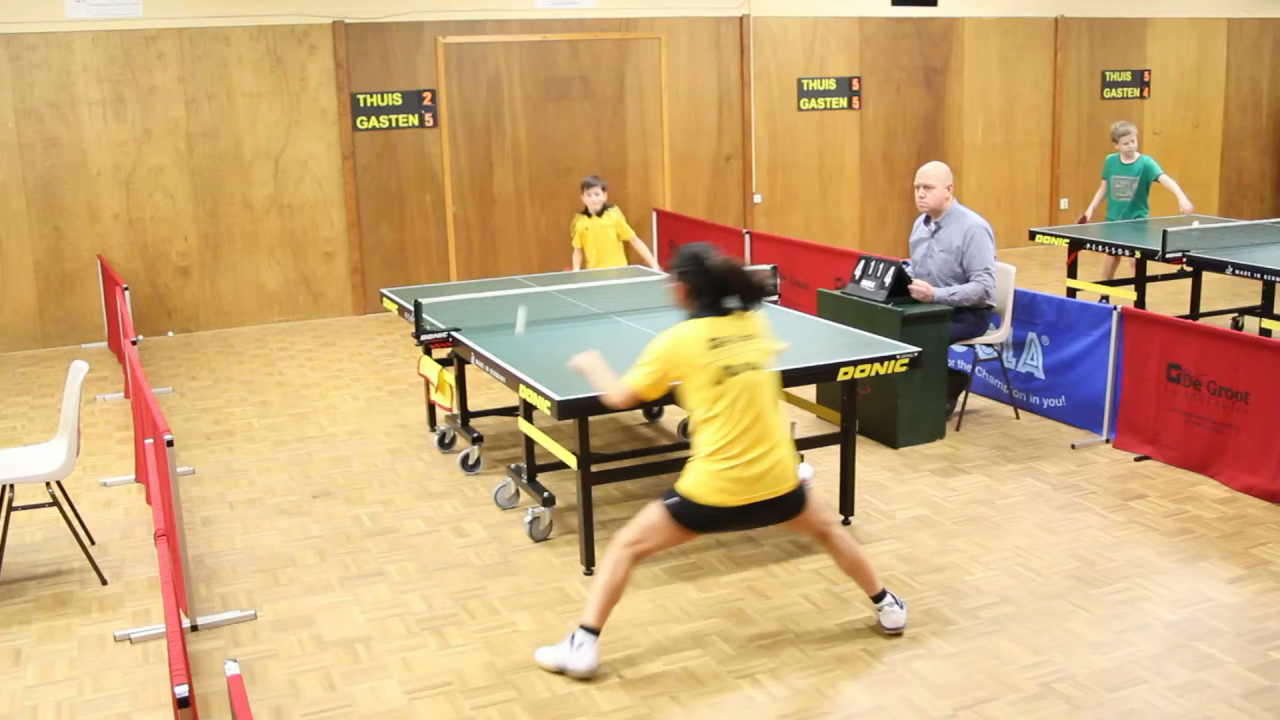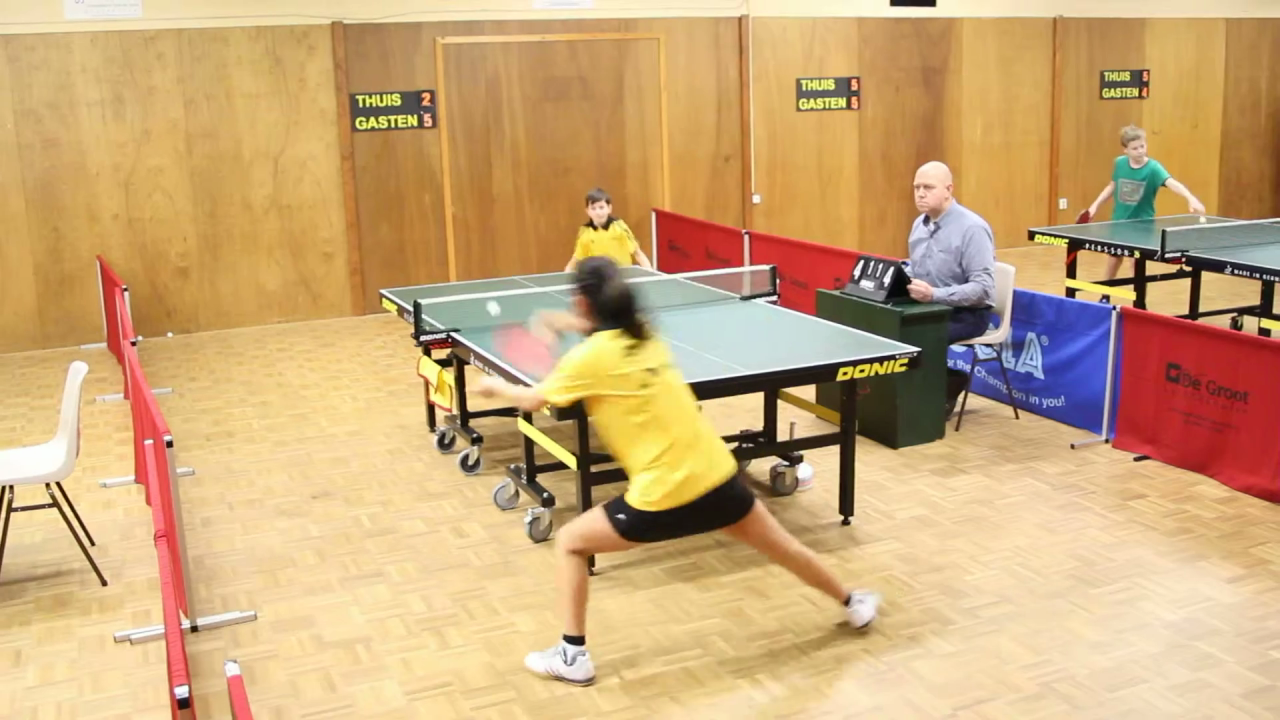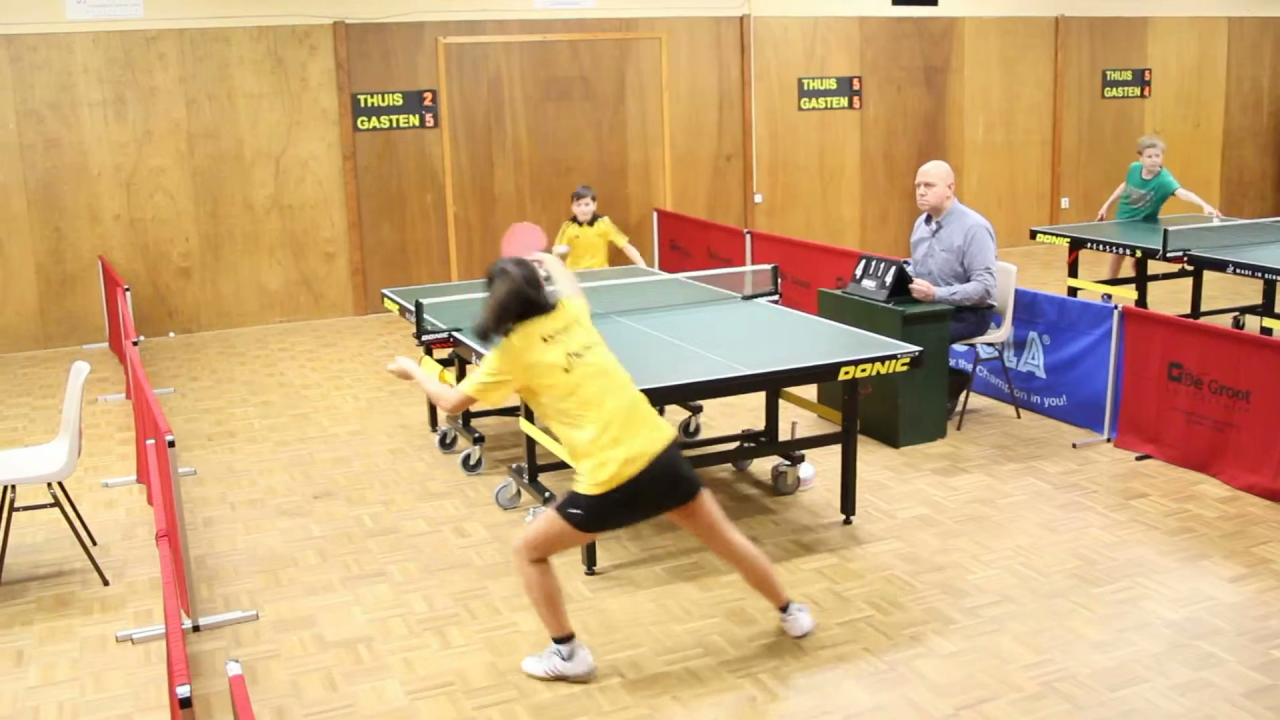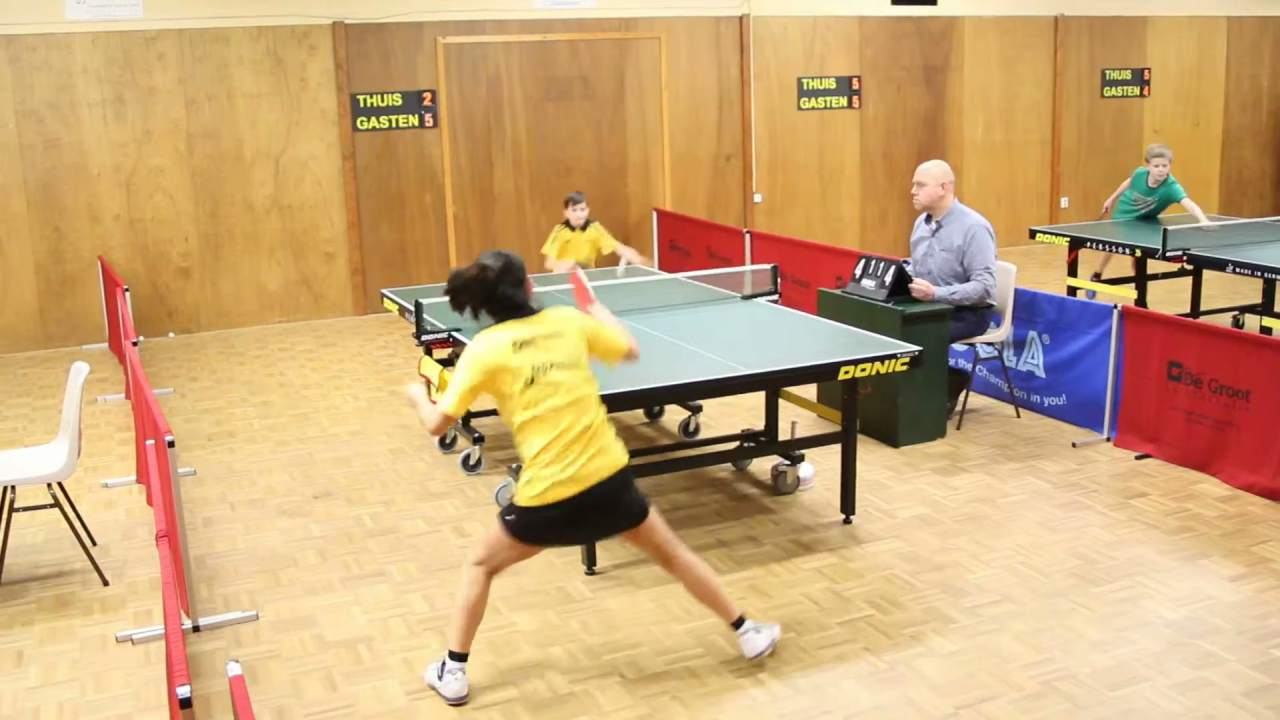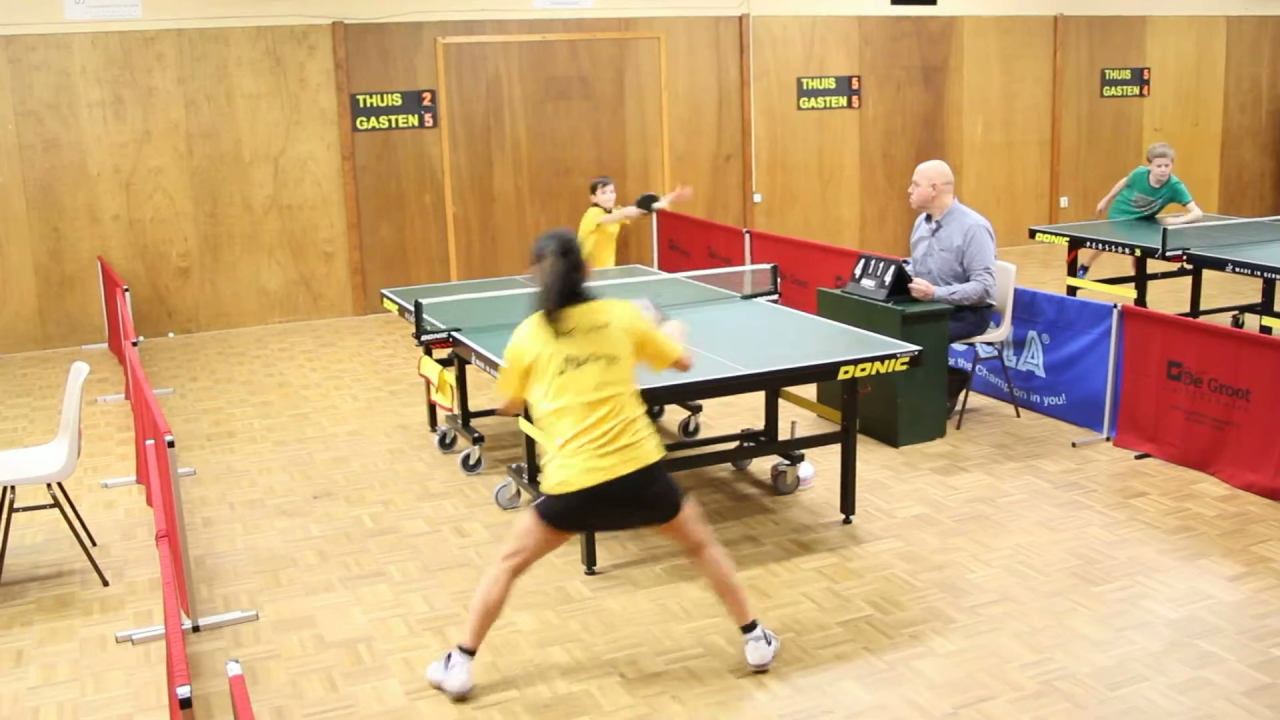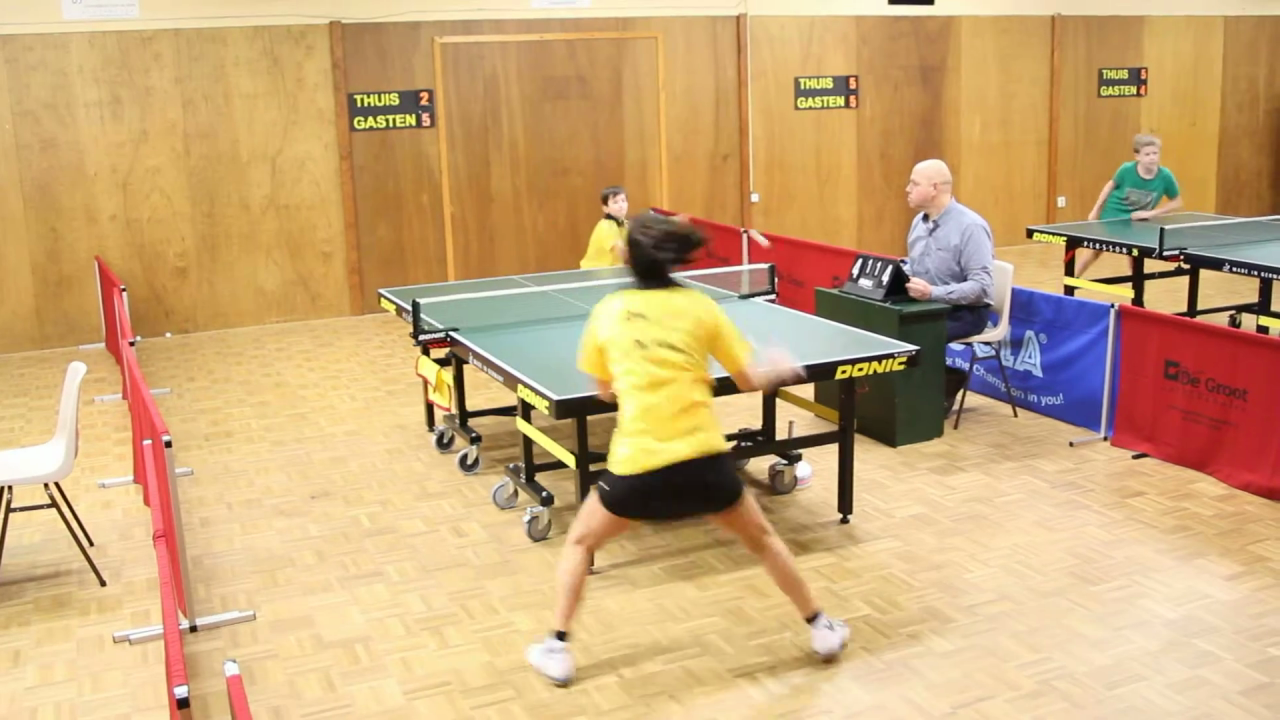
dt=0.2s
person 1, frame 1
left shoulder: (674, 342)
right shoulder: (756, 324)
left elbow: (620, 397)
left wrist: (593, 364)
left hip: (714, 491)
right hip: (776, 481)
left knee: (628, 546)
right knee: (827, 530)
left ankle: (582, 646)
right ankle: (887, 605)
person 1, frame 2
left shoulder: (588, 361)
right shoulder: (644, 333)
left elbow: (533, 401)
left wrist: (491, 383)
right wrist: (567, 324)
left hip: (664, 500)
right hip: (719, 478)
left knee: (571, 544)
right knee: (778, 544)
left ankle: (573, 655)
right ankle: (852, 605)
person 1, frame 3
left shoulder: (512, 352)
right shoulder: (569, 312)
left elbow: (450, 402)
left wrist: (413, 369)
right wrist: (553, 264)
left hip: (609, 480)
right hip: (660, 454)
left knee: (531, 551)
right knee: (723, 537)
left ankle: (567, 652)
right ankle: (788, 612)
person 1, frame 4
left shoulder: (485, 349)
right shoulder: (570, 321)
left elbow: (438, 423)
right elbow: (629, 348)
left wrist: (417, 393)
right wrist: (605, 315)
left hip: (546, 495)
right hip: (608, 478)
left knee: (480, 565)
right knee: (671, 551)
left ankle: (453, 671)
right ankle: (745, 631)
person 1, frame 5
left shoulder: (529, 336)
right shoulder: (626, 317)
left elbow: (507, 407)
right elbow: (683, 361)
right wrist: (674, 333)
left hip: (572, 484)
right hip: (638, 472)
left knee: (509, 562)
right knee: (702, 545)
left ankle: (460, 664)
right ankle: (754, 639)
person 1, frame 6
left shoulder: (606, 311)
right shoulder: (703, 308)
right elbow: (750, 379)
right wrist: (781, 370)
left hip: (637, 467)
right hip: (701, 464)
left knee: (579, 543)
right knee: (760, 538)
left ankle: (557, 650)
right ankle: (820, 629)
person 2, frame 1
left shoulder: (973, 228)
right shoulder: (920, 223)
left elbow: (983, 288)
left wrist: (935, 294)
left hip: (968, 313)
left ankle: (948, 384)
person 2, frame 2
left shoulder: (972, 228)
right shoulder: (919, 224)
left elbow: (983, 288)
left wrist: (934, 295)
left hip: (967, 313)
left ankle: (949, 384)
person 2, frame 3
left shoulder: (974, 228)
right shoulder: (921, 223)
left elbow: (984, 287)
left wrist: (936, 294)
left hip: (968, 313)
left ankle: (950, 384)
person 2, frame 4
left shoulder: (974, 227)
right shoulder: (921, 222)
left elbow: (984, 287)
left wrist: (936, 294)
left hip: (968, 312)
left ankle: (951, 381)
person 2, frame 5
left shoulder: (974, 227)
right shoulder: (921, 222)
left elbow: (984, 287)
left wrist: (935, 293)
left hip: (968, 312)
left ankle: (950, 381)
person 2, frame 6
left shoulder: (971, 226)
right shoulder: (919, 222)
left elbow: (981, 286)
left wrist: (932, 293)
left hip: (966, 312)
left ankle: (948, 380)
